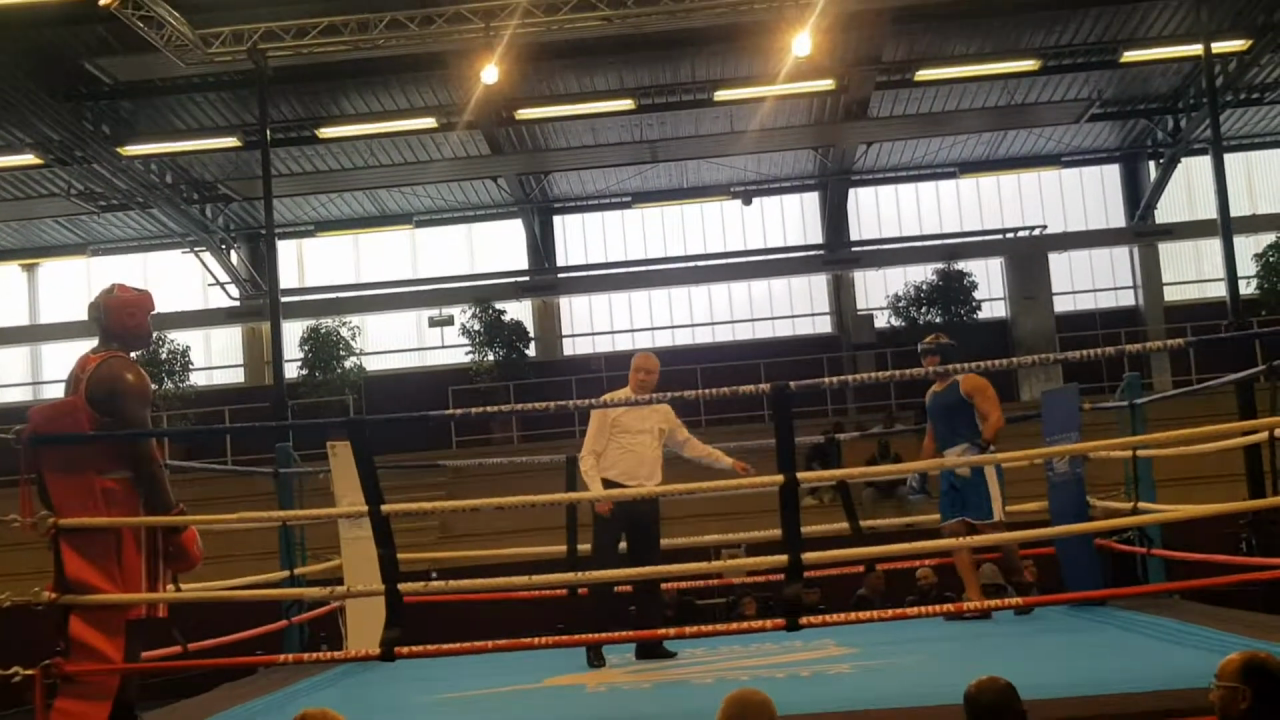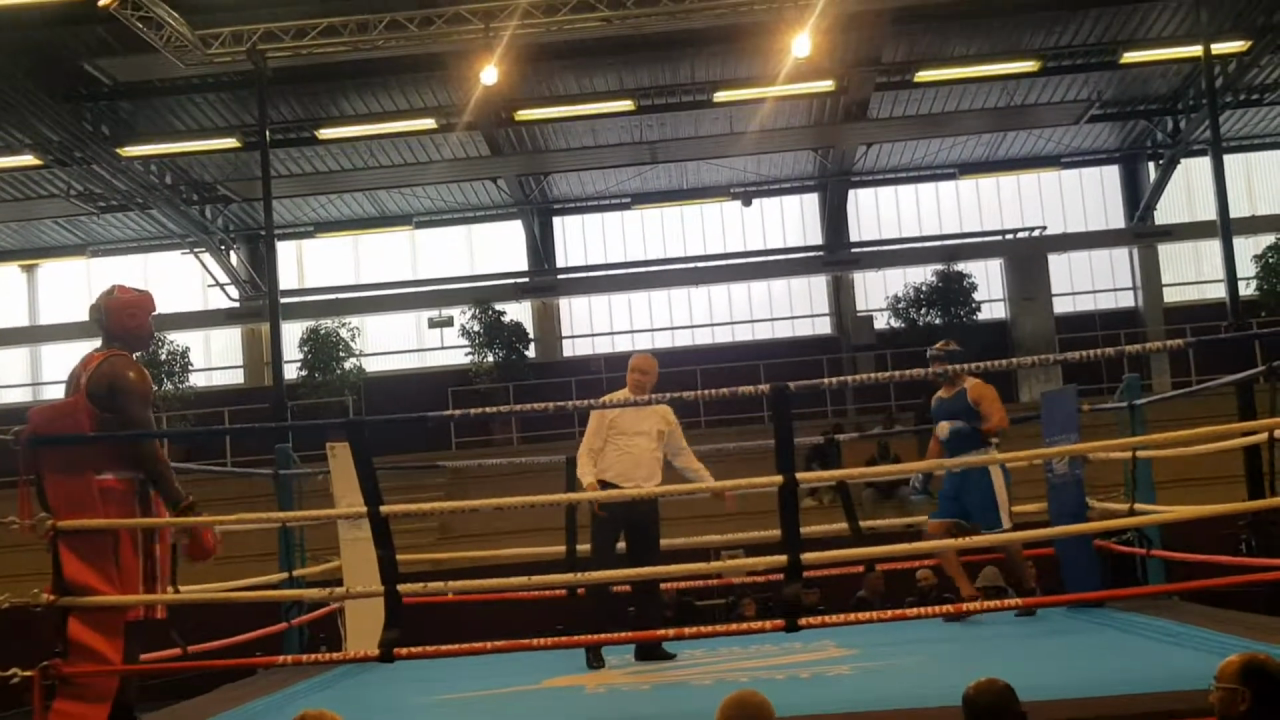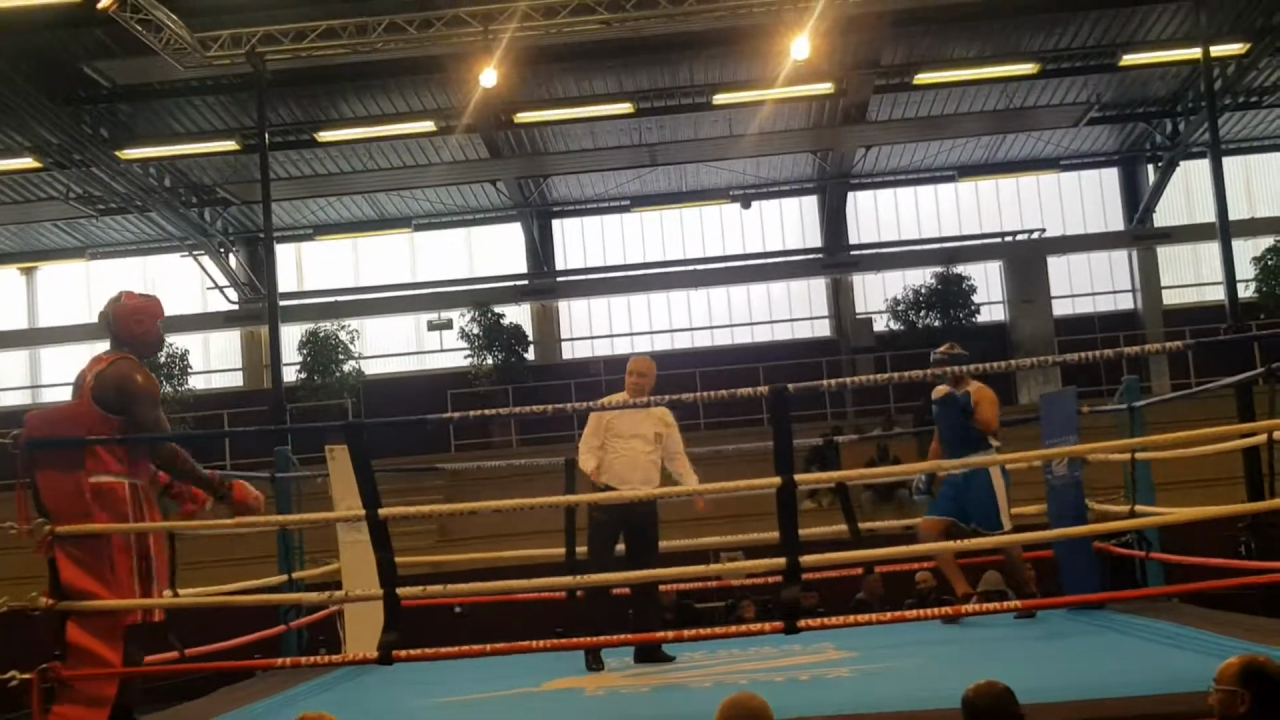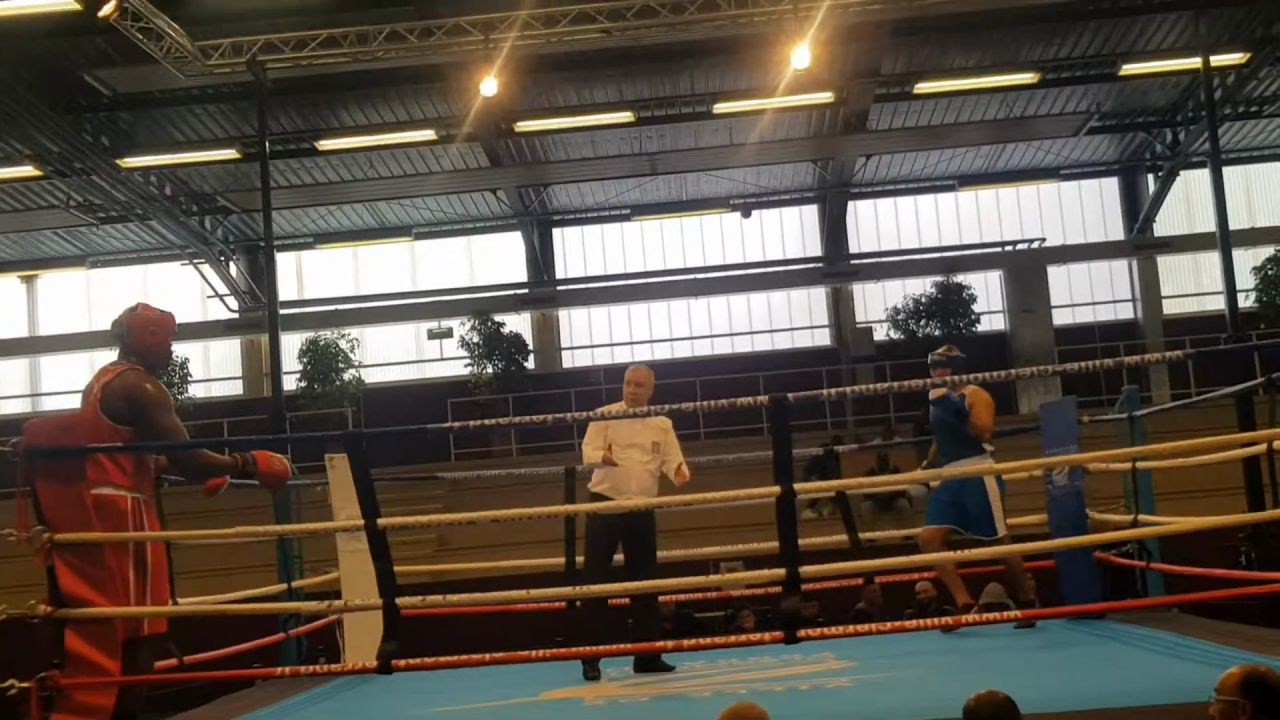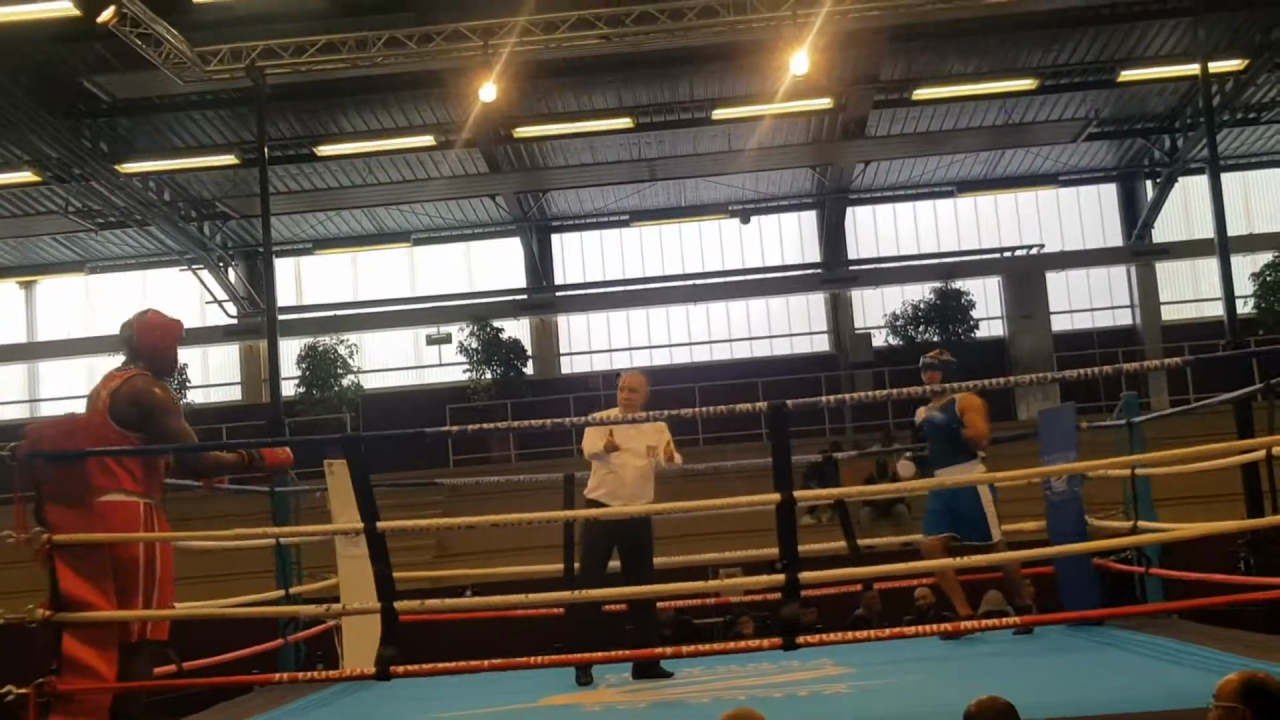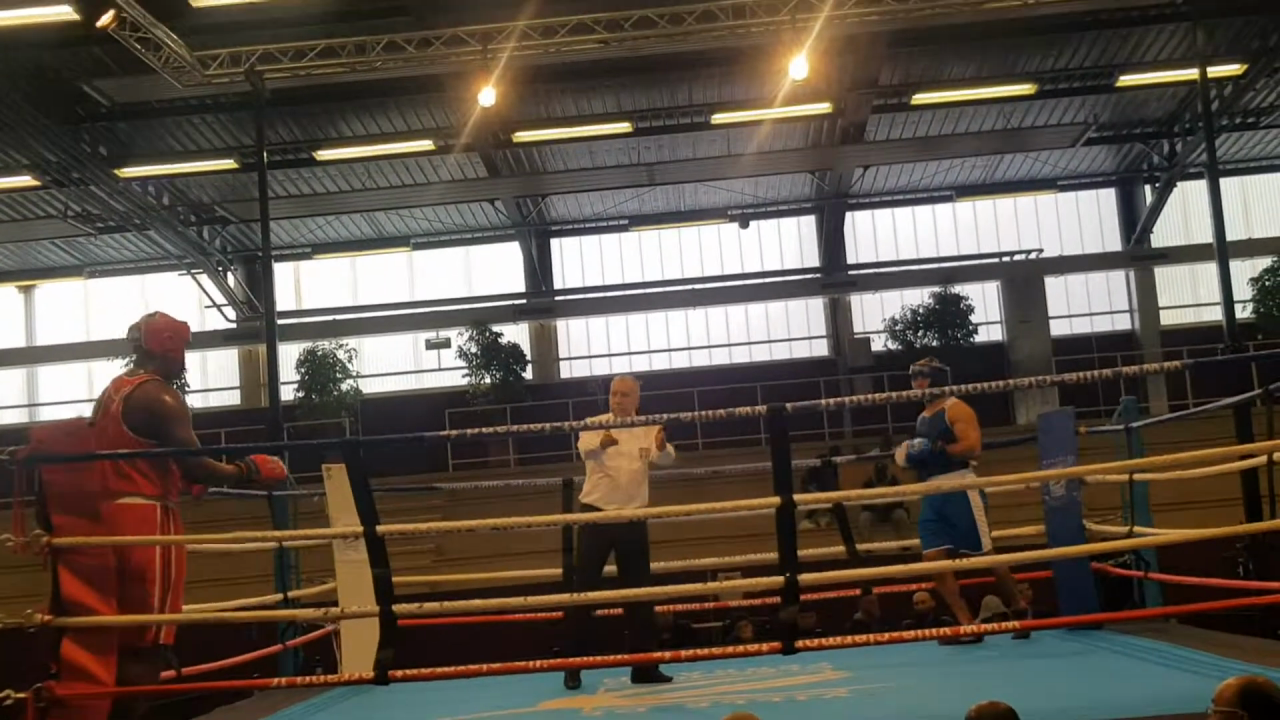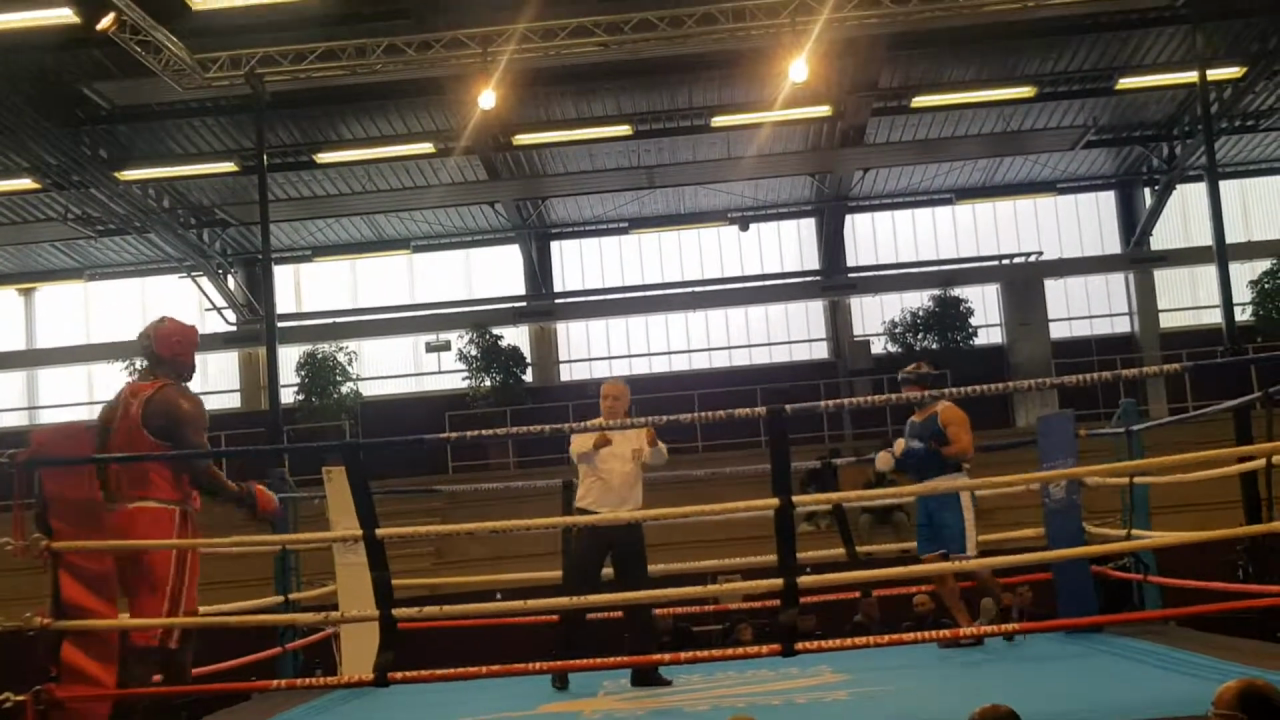
dt=0.1s
person 1, frame 1
left shoulder: (81, 369)
right shoulder: (124, 373)
right elbow: (143, 456)
right wrist: (176, 523)
left hip: (88, 507)
right hip: (122, 506)
left knee: (101, 625)
right knee: (124, 624)
person 1, frame 2
left shoulder: (84, 369)
right shoulder: (125, 371)
right elbow: (146, 452)
left wrist: (156, 503)
right wrist: (188, 512)
left hip: (82, 501)
right hip: (119, 504)
left knee: (98, 623)
right knee: (126, 623)
person 1, frame 3
left shoulder: (91, 372)
right shoulder: (132, 375)
right elbow: (163, 451)
left wrist: (167, 482)
right wrist: (224, 489)
left hip: (89, 504)
right hip: (119, 503)
left knee: (105, 624)
right knee: (130, 624)
person 1, frame 4
left shoulder: (99, 382)
right shoulder: (140, 385)
right elbow: (185, 457)
right wrist: (252, 463)
left hip: (91, 512)
right hip: (123, 513)
left knee: (109, 636)
right knee: (138, 634)
person 1, frame 5
left shoulder: (104, 387)
right shoulder: (149, 390)
right elbow: (193, 461)
left wrist: (166, 463)
right wrist: (255, 459)
left hip: (99, 517)
right hip: (132, 518)
left knee: (112, 639)
right knee: (141, 638)
person 1, frame 6
left shoulder: (110, 393)
right shoulder: (161, 396)
right elbow: (196, 466)
left wrist: (177, 473)
right wrist: (249, 471)
left hip: (105, 518)
right hip: (146, 519)
left knee: (142, 638)
right knee: (148, 641)
person 1, frame 7
left shoulder: (118, 402)
right shoulder: (179, 400)
left elbow: (101, 474)
right elbow: (202, 475)
right wrist: (247, 496)
left hip: (125, 522)
right hip: (163, 525)
left knee: (162, 637)
right knee: (154, 642)
person 2, frame 1
left shoulder: (663, 411)
right shoulder: (609, 404)
left elbow: (690, 445)
right elbow: (588, 454)
left wrist: (728, 462)
right wrist: (597, 493)
left hip: (646, 499)
left knee: (648, 570)
right knee: (604, 570)
left ankle: (649, 642)
right ankle: (595, 645)
person 2, frame 2
left shoulder: (664, 413)
right shoulder: (608, 405)
left elbow: (681, 454)
right elbow: (587, 449)
left wrist: (710, 484)
right wrist: (589, 481)
left hip: (645, 499)
right hip: (610, 495)
left knee: (647, 571)
right knee: (601, 570)
left ankle: (649, 644)
right ankle: (594, 646)
person 2, frame 3
left shoulder: (663, 416)
right shoulder: (607, 407)
left elbow: (676, 458)
right elbow: (587, 447)
left wrist: (694, 487)
right wrist: (592, 469)
left hip: (644, 503)
right hip: (608, 498)
left knee: (646, 573)
right knee: (599, 572)
left ankle: (648, 646)
right ankle: (593, 648)
person 2, frame 4
left shoulder: (662, 424)
right shoulder: (605, 415)
left elbow: (671, 460)
right elbow: (589, 450)
left wrist: (680, 470)
right wrist: (602, 458)
left hip: (641, 511)
right hip: (604, 506)
left knee: (645, 583)
right knee: (595, 581)
left ankle: (648, 656)
right ankle: (591, 658)
person 2, frame 5
left shoulder: (657, 428)
right shoulder: (600, 421)
left elbow: (668, 459)
right elbow: (590, 449)
left wrist: (671, 457)
right wrist: (606, 447)
left hip: (637, 518)
right hip: (600, 512)
left knee: (642, 589)
right knee: (589, 587)
left ankle: (646, 662)
right ankle: (583, 663)
person 2, frame 6
left shoulder: (649, 430)
right shoulder: (595, 426)
left elbow: (665, 458)
right elbow: (587, 450)
left wrist: (663, 446)
right wrist: (602, 443)
left hip: (632, 521)
right hip: (596, 517)
right knee: (583, 591)
left ankle: (645, 666)
right ankle: (573, 665)
person 2, frame 7
left shoulder: (639, 432)
right shoulder: (585, 430)
left elbow: (658, 458)
right elbow: (579, 454)
left wrist: (653, 443)
right wrist: (595, 445)
left hip: (627, 524)
right hip: (591, 522)
right knee: (577, 594)
left ankle: (644, 669)
person 3, frame 1
left shoulder: (971, 383)
right shoulder: (931, 394)
left elbow: (996, 419)
right elbow: (931, 437)
left wrist: (977, 449)
left hip: (978, 463)
right hip: (952, 468)
left knee: (990, 528)
right knee: (953, 532)
left ankle: (1023, 586)
right ankle: (975, 600)
person 3, frame 2
left shoulder: (978, 389)
right shoulder: (938, 398)
left elbow: (1001, 424)
right elbow: (936, 440)
left wrist: (967, 429)
right wrist: (923, 473)
left hip: (983, 469)
right hip: (954, 473)
left knee: (1000, 534)
right knee: (935, 532)
left ankle: (1027, 593)
right ankle: (967, 595)
person 3, frame 3
left shoulder: (980, 393)
right shoulder: (940, 399)
left elbow: (991, 426)
left wrist: (959, 407)
right wrist: (927, 475)
left hip: (983, 471)
right hip: (953, 476)
left knee: (1001, 536)
right knee: (927, 530)
left ankle: (1027, 596)
right ankle: (963, 592)
person 3, frame 4
left shoulder: (975, 396)
right shoulder: (937, 401)
left elbow: (984, 431)
left wrist: (954, 411)
right wrist: (927, 467)
left hip: (977, 476)
right hip: (948, 480)
left knee: (999, 541)
right knee: (928, 538)
left ankle: (1026, 604)
right ankle: (964, 603)
person 3, frame 5
left shoulder: (967, 401)
right shoulder: (929, 409)
left elbow: (981, 439)
left wrist: (948, 426)
left hip: (970, 482)
right hip: (941, 487)
left knee: (994, 546)
right knee: (931, 549)
left ankle: (1023, 608)
right ankle: (964, 613)
person 3, frame 6
left shoulder: (956, 409)
right shoulder: (923, 419)
left elbow: (972, 448)
left wrist: (934, 449)
right wrist: (912, 457)
left hip: (961, 491)
right hip: (933, 494)
left knee: (984, 556)
right knee: (933, 560)
left ankle: (1020, 612)
right ankle: (968, 626)
person 3, frame 7
left shoulder: (949, 412)
right shoulder: (912, 422)
left elbow: (966, 452)
left wrist: (928, 451)
right wrist: (897, 461)
left hip: (953, 494)
right hip: (925, 498)
left knee: (964, 560)
right knee: (934, 566)
right ankle: (967, 628)
